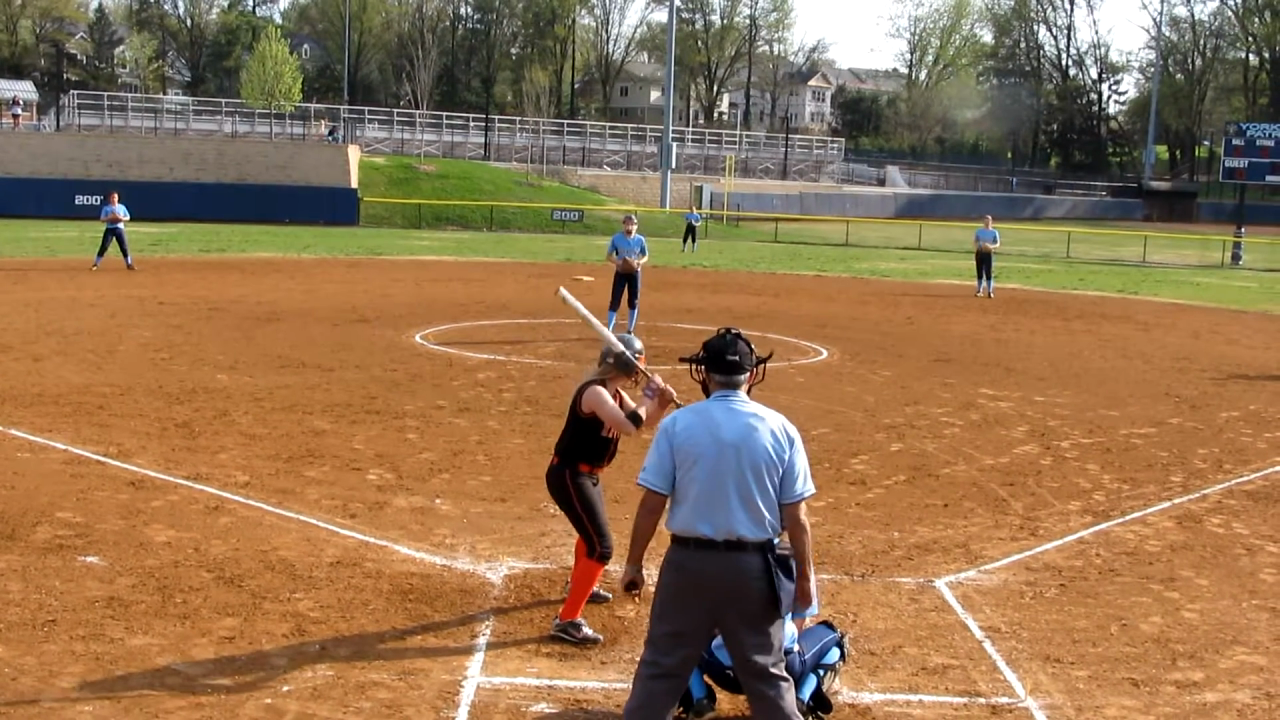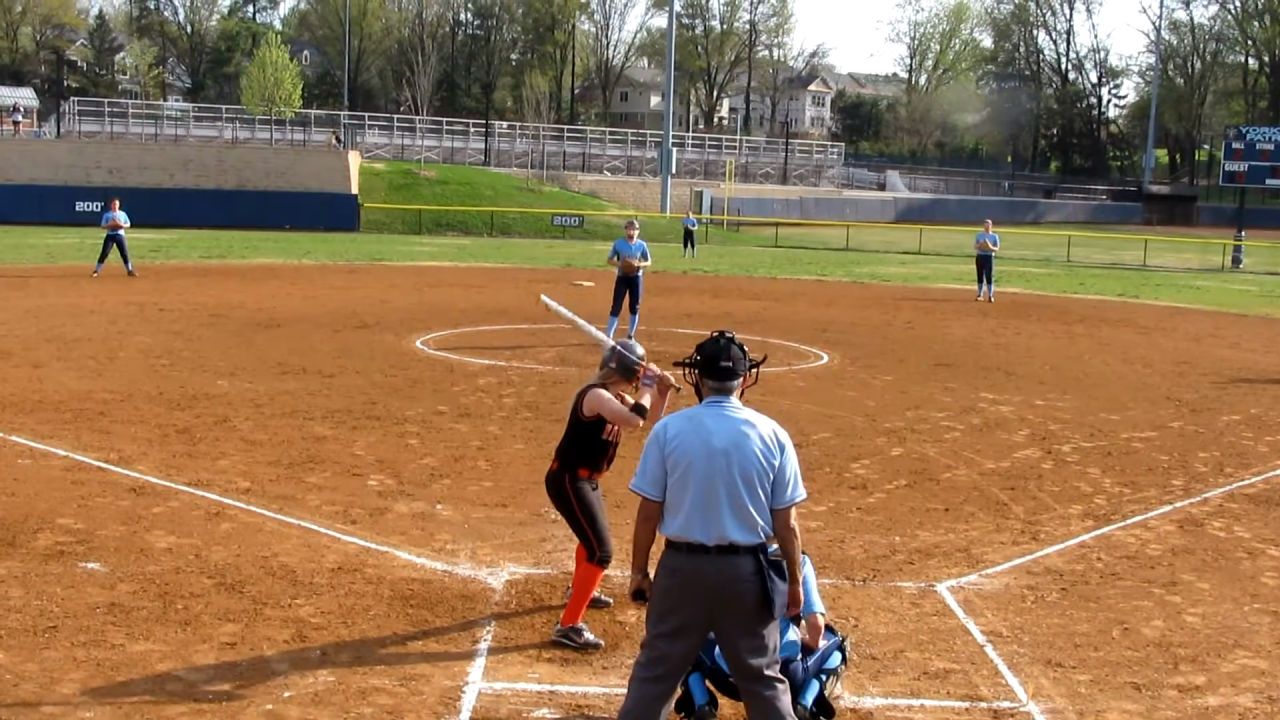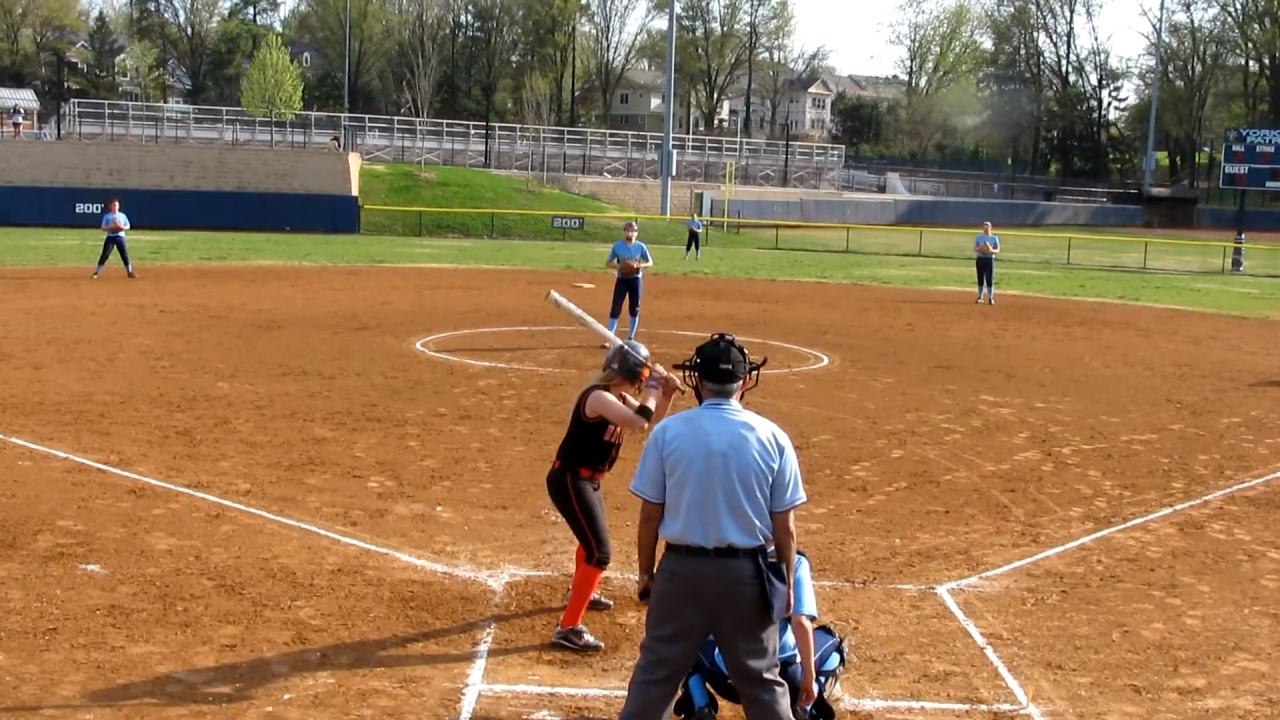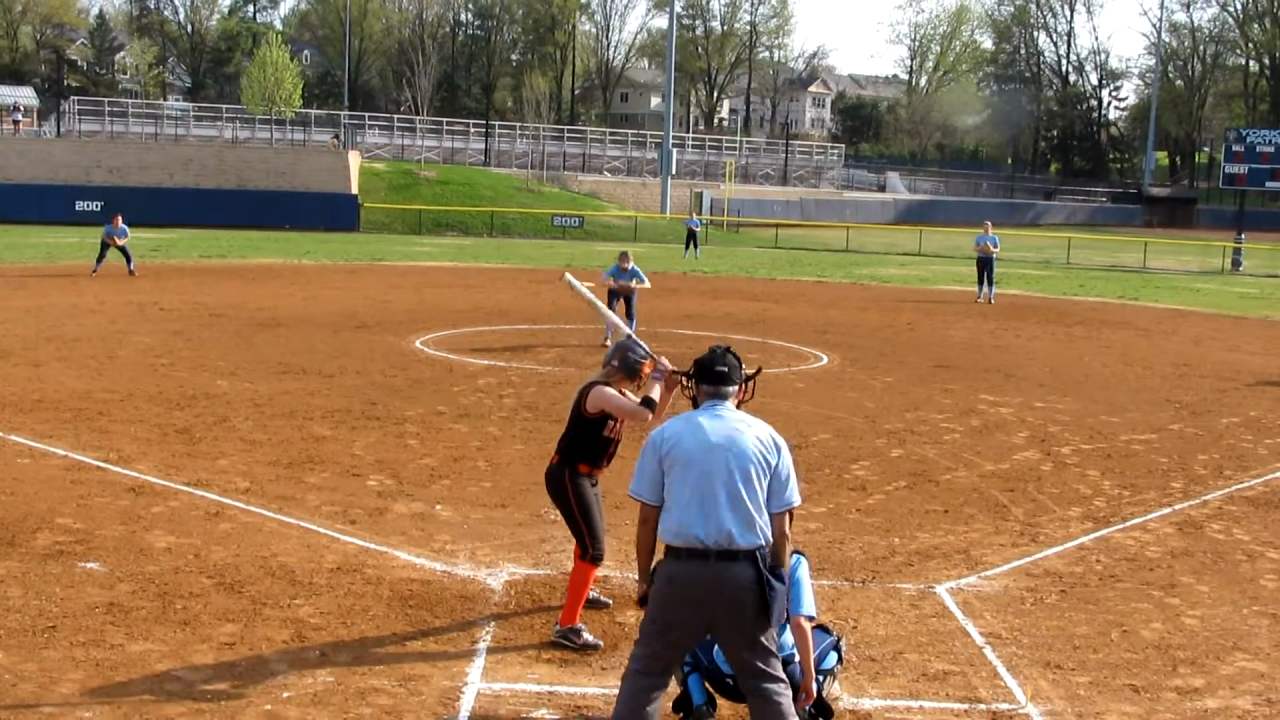
dt=1s
person 1, frame 1
left shoulder: (677, 423)
right shoulder: (779, 428)
left elbow: (652, 504)
right elbow: (795, 516)
left wrist: (633, 564)
right wrist: (804, 575)
left hip: (689, 563)
right hip: (752, 565)
left knee: (661, 668)
right knee: (766, 674)
person 1, frame 2
left shoulder: (669, 429)
right shoulder: (771, 434)
left elbow: (649, 513)
right elbow: (785, 523)
left wrist: (639, 571)
right wrist: (793, 580)
left hip: (682, 566)
right hip: (746, 570)
left knee: (655, 669)
right knee: (761, 677)
person 1, frame 3
left shoulder: (667, 432)
right shoulder: (772, 437)
left elbow: (650, 516)
right elbow: (784, 527)
left wrist: (645, 572)
right wrist: (787, 583)
left hip: (681, 569)
right hip: (745, 572)
left knee: (655, 671)
right knee: (760, 678)
person 1, frame 4
left shoulder: (666, 434)
right shoulder: (768, 438)
left elbow: (647, 518)
right elbow: (780, 530)
left wrist: (644, 577)
right wrist: (776, 584)
left hip: (681, 571)
right hip: (744, 573)
left knee: (647, 670)
right knee: (764, 678)
person 2, frame 1
left shoulder: (614, 394)
right shoulder: (595, 393)
left elbow: (643, 420)
right elbow: (628, 427)
left wrist: (660, 403)
right wrist: (649, 394)
left hip: (585, 475)
right hip: (569, 476)
left knee: (592, 532)
right knee: (601, 547)
left ankle: (579, 585)
right ankle: (567, 620)
person 2, frame 2
left shoulder: (614, 396)
right shoulder: (597, 395)
left elbow: (650, 416)
right elbow: (634, 420)
left wrist: (661, 390)
right wrist: (648, 384)
left hip: (585, 479)
right hip: (568, 481)
left knee: (593, 536)
right knee: (600, 552)
left ankle: (580, 591)
right ankle: (568, 625)
person 2, frame 3
left shoulder: (616, 396)
right shoulder: (599, 397)
left elbow: (652, 418)
right elbow: (639, 423)
left wrist: (666, 393)
right wrist: (653, 386)
left hip: (587, 479)
right hip: (570, 481)
left knee: (592, 538)
right knee: (599, 553)
left ankle: (580, 593)
right ankle: (568, 627)
person 2, frame 4
left shoulder: (615, 393)
right shoulder: (600, 392)
left elbow: (653, 414)
right elbow: (643, 414)
left wrist: (668, 387)
right wrist: (657, 378)
left hip: (585, 475)
right hip: (569, 476)
left knee: (591, 534)
right knee: (593, 549)
left ankle: (581, 592)
right ankle: (567, 626)
